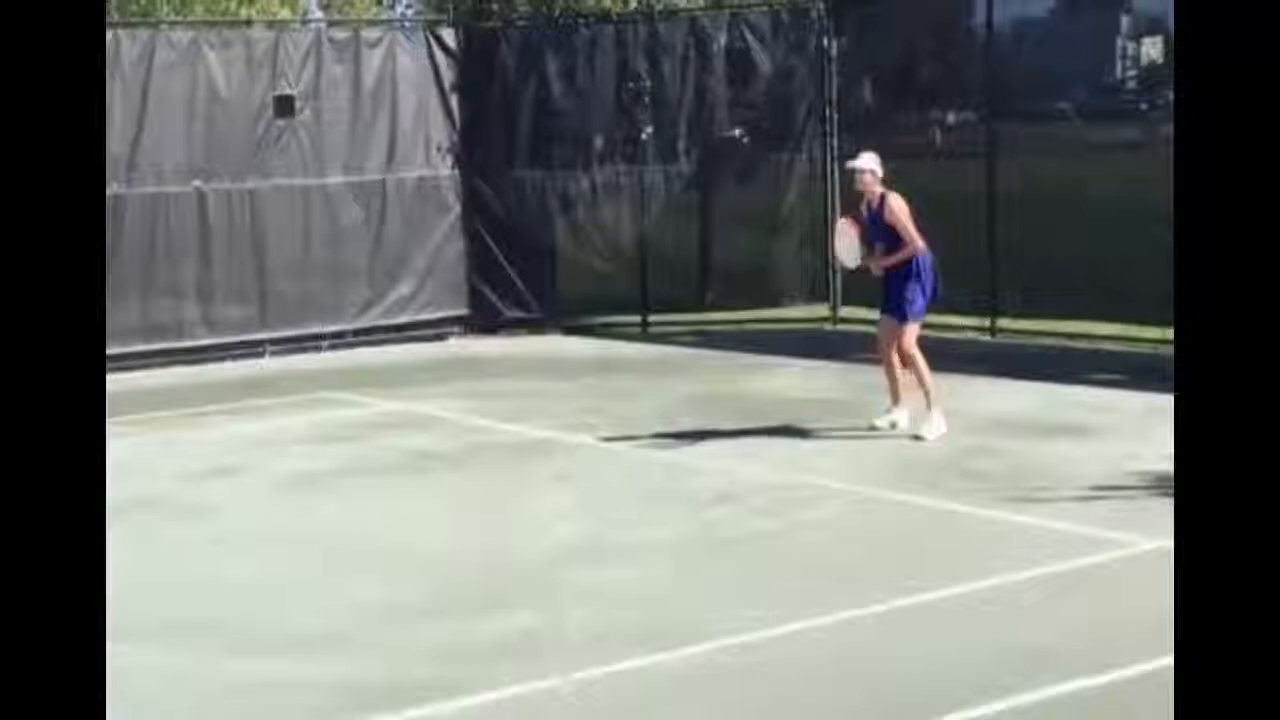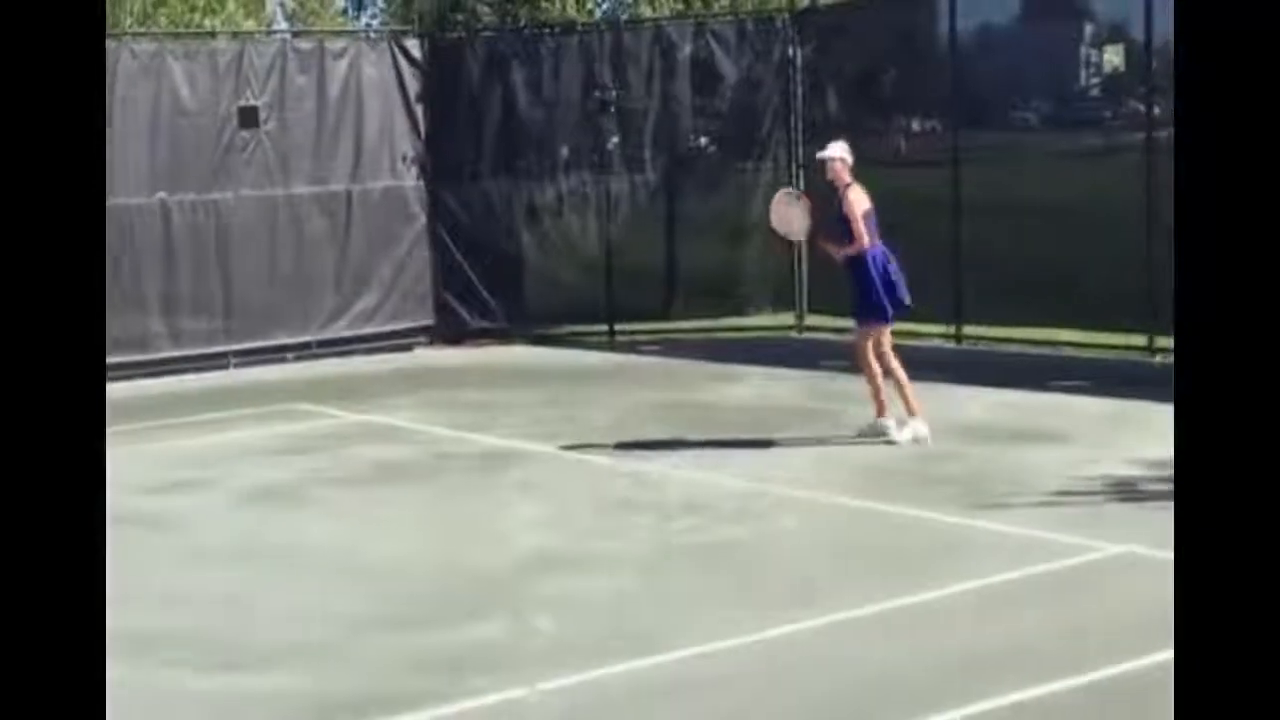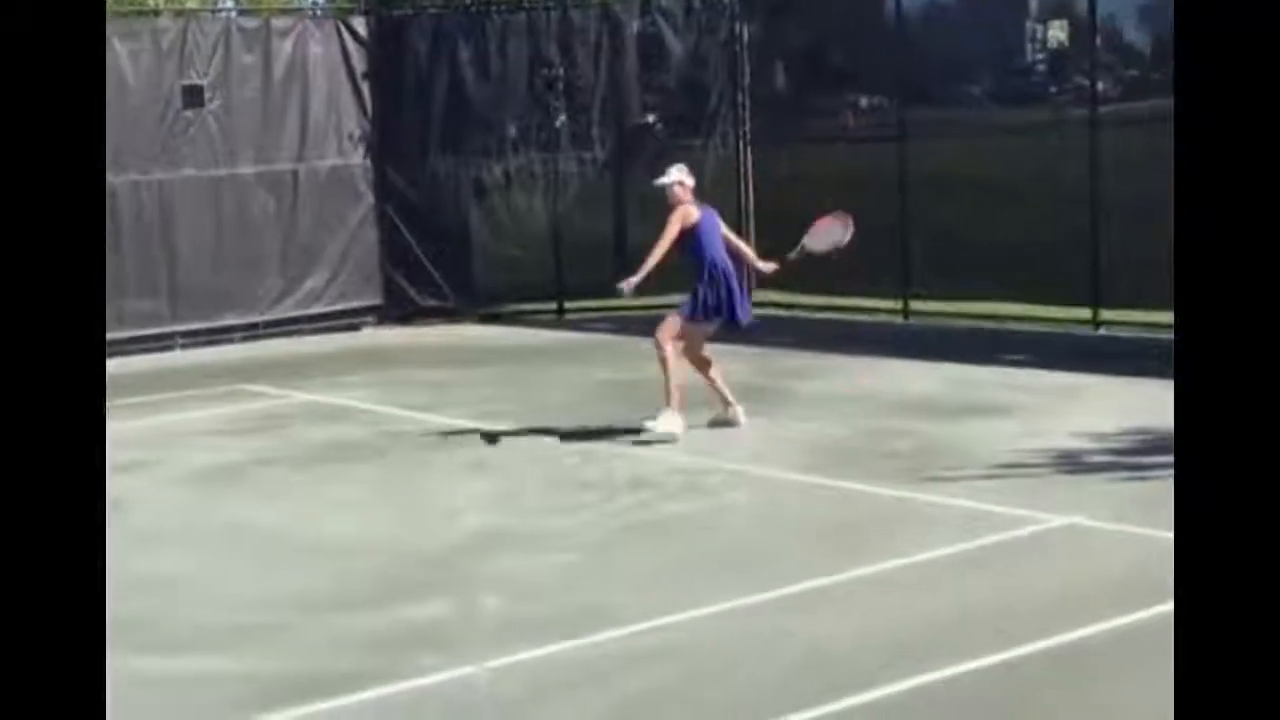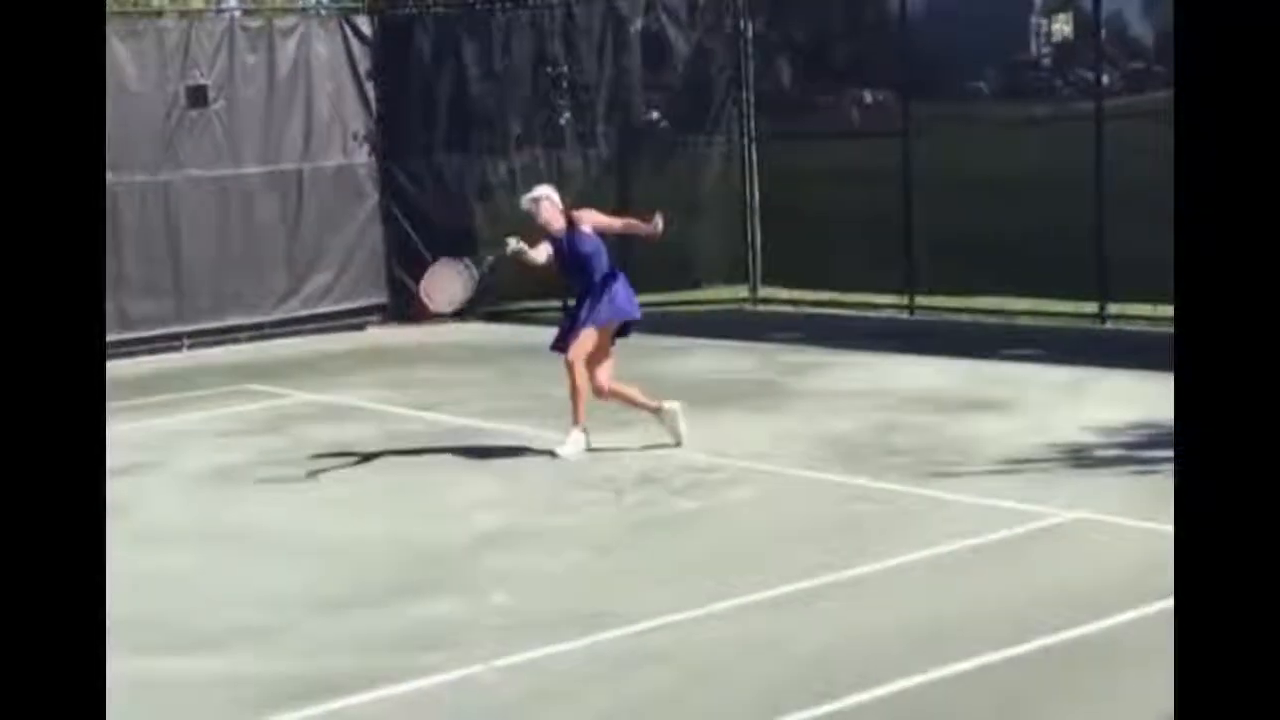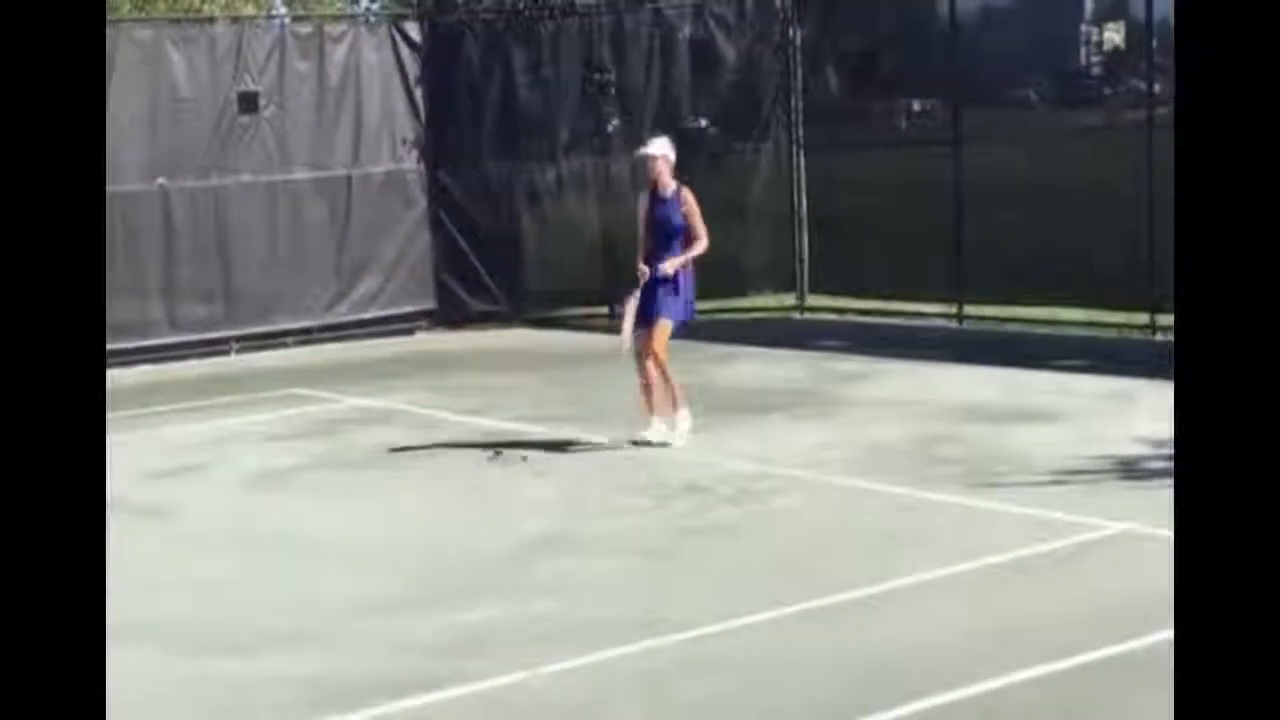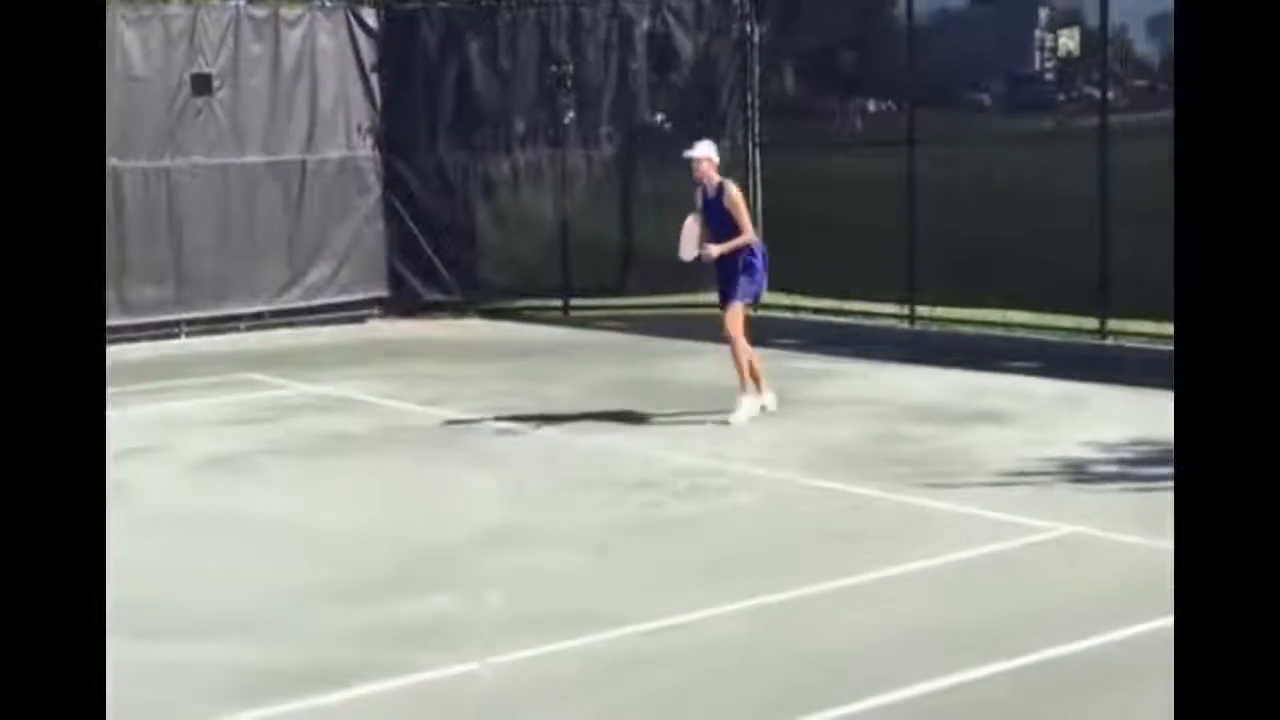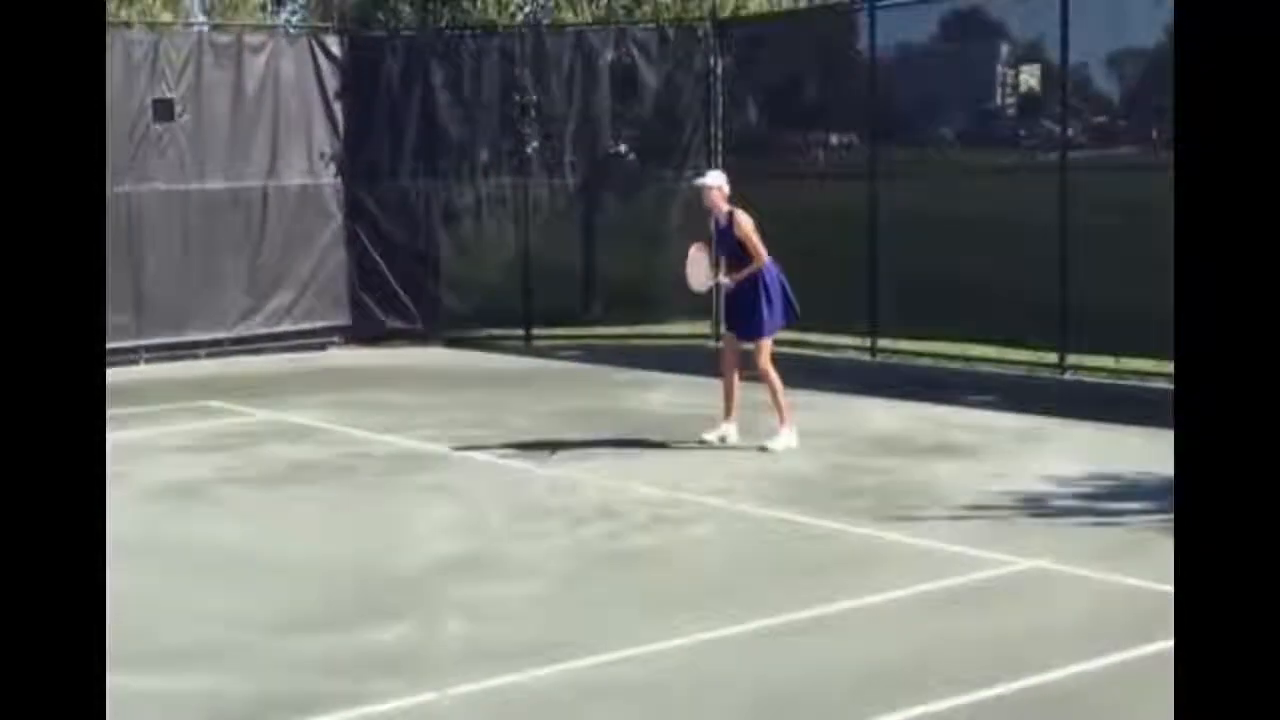
dt=0.7s
person 1, frame 1
left shoulder: (892, 203)
right shoulder: (865, 207)
left elbow: (917, 245)
left wrist: (885, 261)
right wrist: (874, 260)
left hip: (915, 273)
right hip: (894, 276)
left knee: (906, 344)
right knee: (885, 344)
left ankle: (935, 414)
right ankle: (898, 410)
person 1, frame 2
left shoulder: (851, 195)
right shoulder: (848, 193)
left elbow: (864, 243)
left wrist: (837, 251)
right wrist: (834, 246)
left hip: (873, 277)
right hip: (867, 277)
left knee: (882, 353)
right knee: (863, 349)
left ankle: (915, 421)
right ankle: (883, 417)
person 1, frame 3
left shoulder: (683, 211)
right shoulder: (708, 212)
left elbow: (660, 249)
right elbow: (737, 243)
left wrist: (637, 278)
right wrist: (759, 264)
left hip: (712, 286)
right hip: (718, 285)
left knee: (663, 337)
right knee: (693, 351)
left ankle: (673, 413)
right ankle: (731, 408)
person 1, frame 4
left shoulder: (581, 219)
right shoulder: (547, 245)
left elbow: (624, 224)
right elbow: (536, 258)
left wrist: (650, 228)
right wrist: (519, 250)
left hip: (609, 295)
right hip: (585, 306)
left knee: (573, 357)
right knee: (602, 386)
left ankle: (578, 433)
right ankle: (662, 409)
person 1, frame 5
left shoulder: (684, 196)
right shoulder: (645, 198)
left elbow: (702, 241)
left wrist: (677, 262)
right wrist: (641, 265)
left hip: (675, 278)
right hip: (650, 277)
left knee: (656, 349)
right knee: (642, 355)
left ankle: (680, 412)
right ankle: (657, 422)
person 1, frame 6
left shoulder: (729, 192)
right shoulder: (700, 193)
left elbow: (750, 234)
left wrist: (720, 249)
right wrist: (704, 247)
left hip: (746, 263)
right hip: (727, 265)
left knee: (730, 324)
right knee: (735, 332)
left ankle: (748, 393)
right ankle: (761, 394)
person 1, frame 7
left shoulder: (739, 219)
right shoulder: (714, 222)
left elbow: (762, 259)
left wrist: (734, 278)
right wrist: (723, 276)
left hip: (762, 289)
right hip: (740, 292)
left knee: (762, 364)
right knee: (727, 360)
left ankle: (787, 429)
right ankle: (728, 425)
